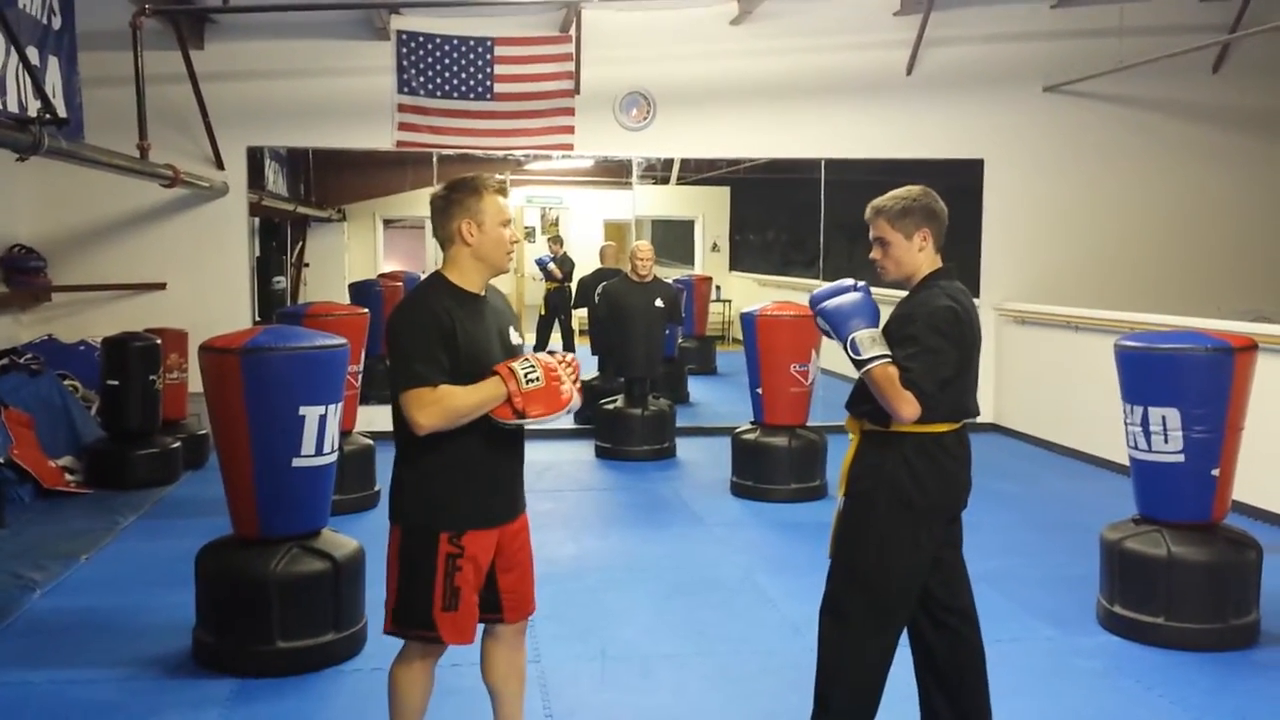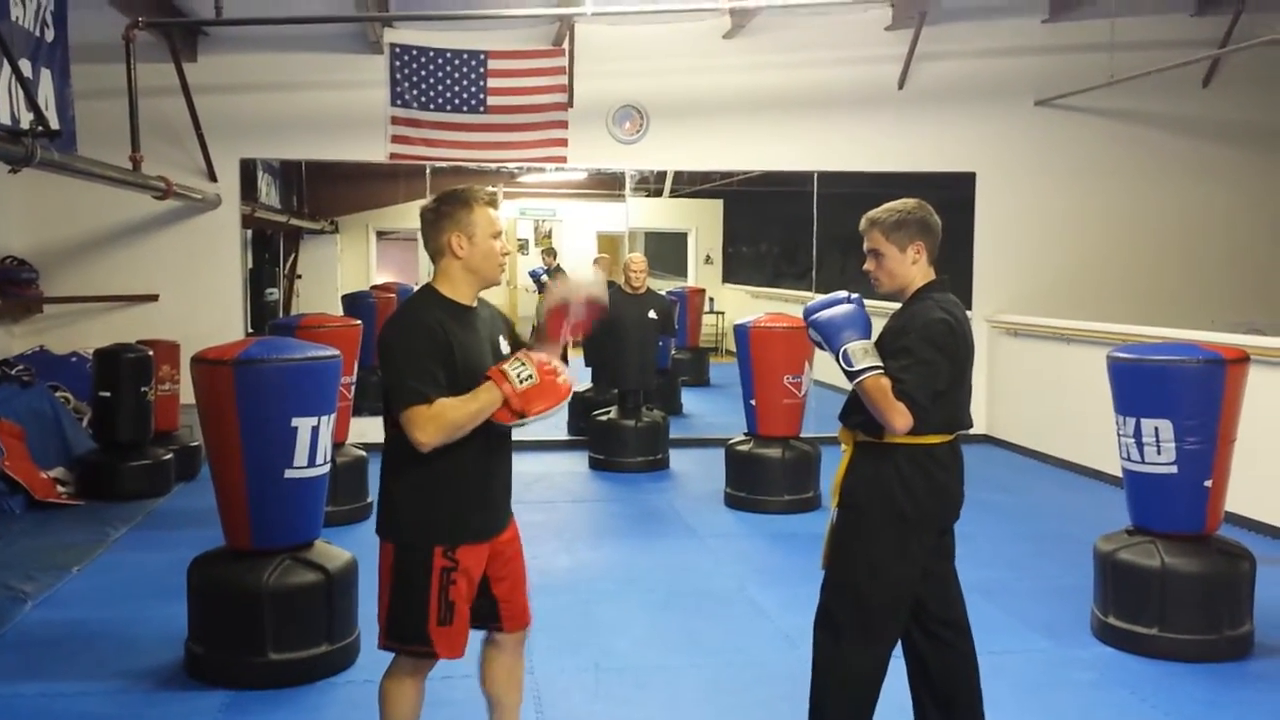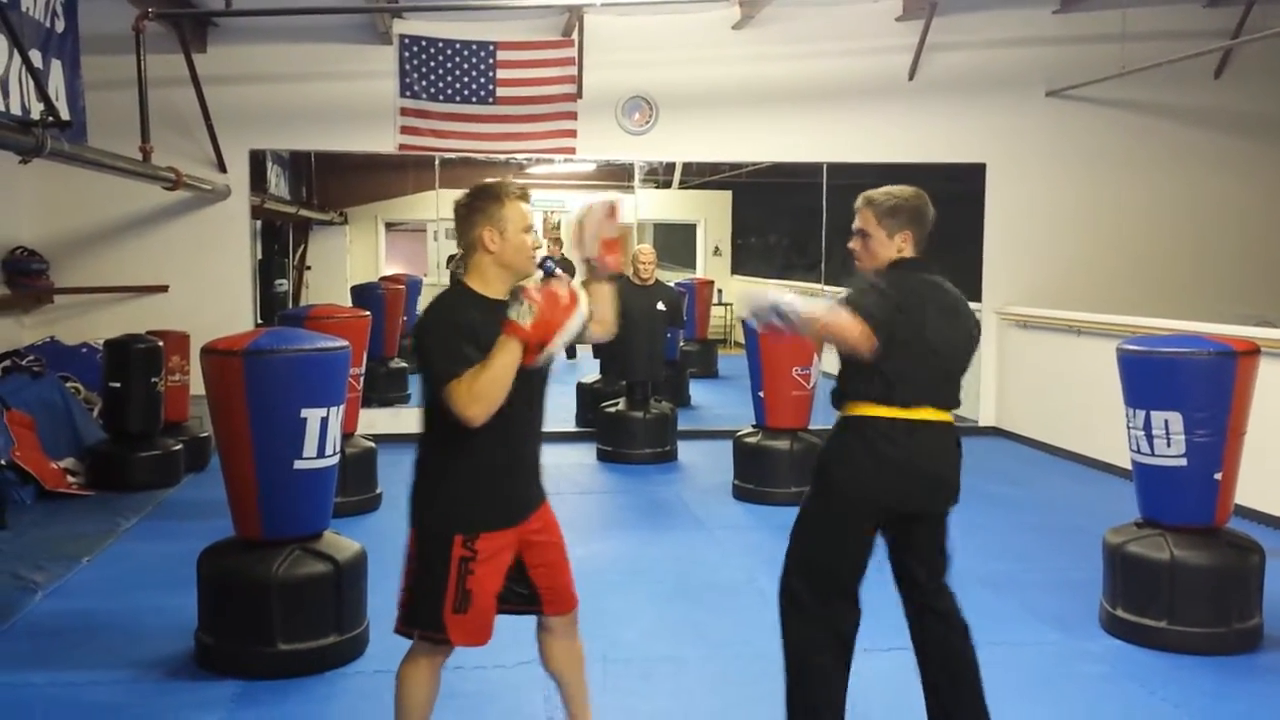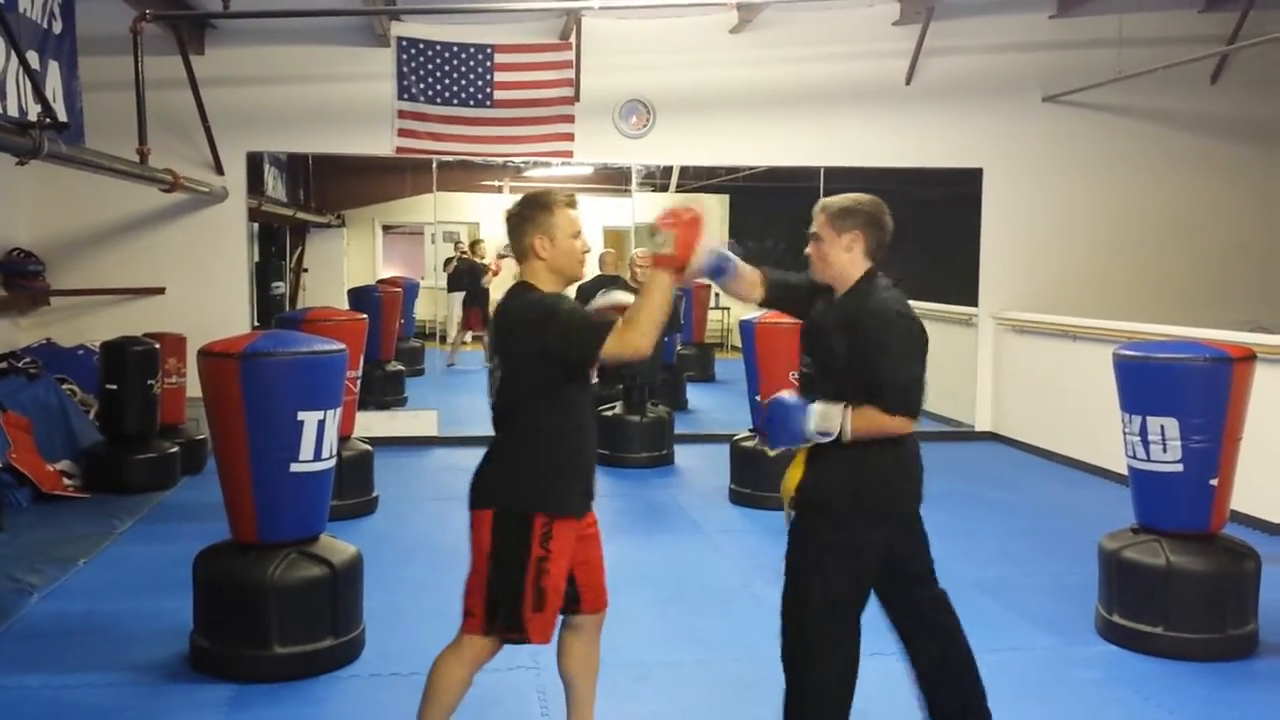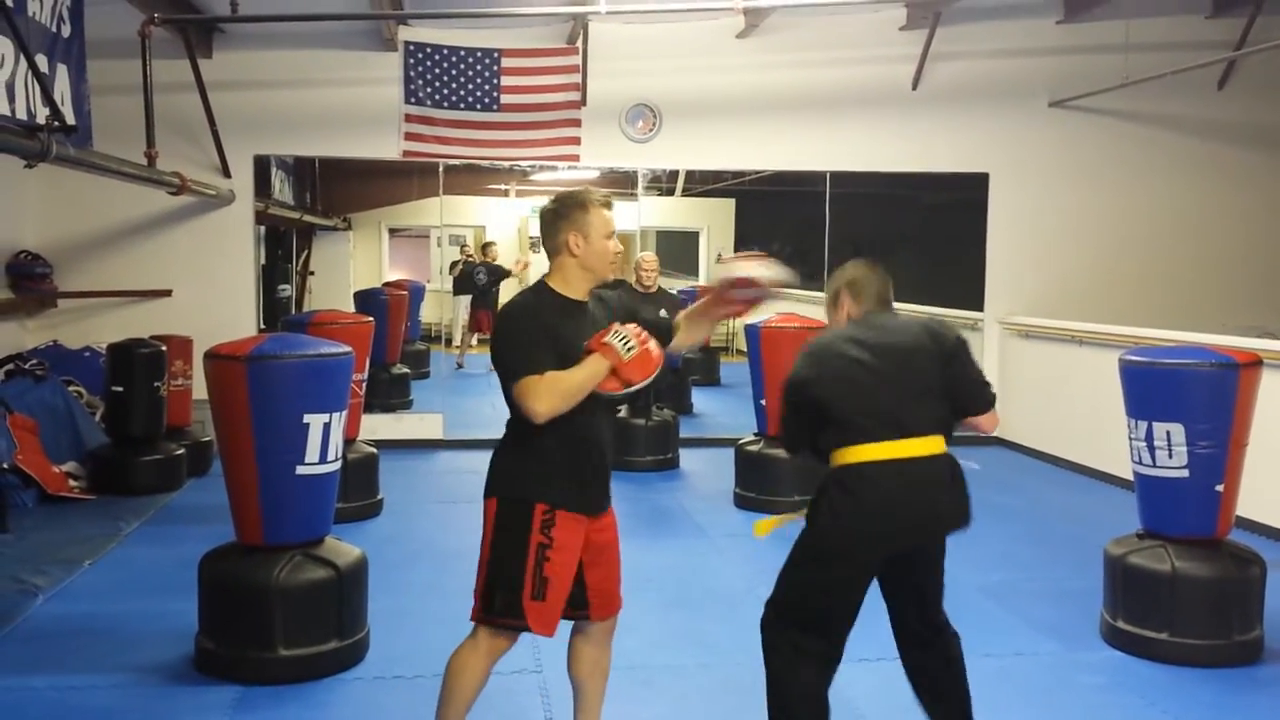
dt=0.3s
person 1, frame 1
left shoulder: (497, 303)
right shoulder: (423, 311)
right elbow: (425, 413)
left wrist: (550, 380)
right wrist: (511, 381)
left hip: (503, 505)
right hip: (440, 514)
left knee: (509, 625)
right knee: (425, 643)
person 1, frame 2
left shoulder: (487, 315)
right shoulder: (415, 325)
left elbow: (507, 401)
right elbow: (426, 429)
right wrist: (505, 385)
left hip: (491, 517)
right hip: (430, 527)
left knee: (509, 632)
right knee: (417, 654)
person 1, frame 3
left shoulder: (529, 296)
right shoulder: (447, 317)
left elbow: (601, 325)
right elbow: (474, 407)
left wrist: (600, 266)
right wrist: (519, 331)
left hip: (523, 499)
right hip: (460, 511)
left knee: (560, 613)
right knee: (435, 641)
person 1, frame 4
left shoulder: (552, 308)
right shoulder: (530, 312)
right elbow: (634, 342)
left wrist: (611, 315)
right wrist: (669, 265)
left hip: (564, 496)
right hip: (524, 501)
left knee: (587, 615)
right knee: (483, 634)
person 1, frame 5
left shoulder: (601, 308)
right shoulder: (525, 315)
left elbow: (678, 336)
right elbow: (543, 403)
left wrist: (717, 302)
right wrist: (605, 354)
left hip: (587, 495)
right hip: (536, 497)
left knee: (599, 619)
right knee: (497, 629)
person 2, frame 1
left shoulder: (934, 309)
right shoulder: (944, 298)
left elbow: (904, 404)
right elbow: (909, 380)
left wrist: (860, 336)
right wrist: (857, 324)
left hip: (904, 475)
right hip: (930, 470)
left knee: (858, 612)
right knee: (942, 606)
person 2, frame 2
left shoulder: (928, 322)
right shoulder: (934, 312)
left elbow: (897, 415)
right elbow: (900, 394)
left wrist: (852, 348)
right wrist: (850, 337)
left hip: (896, 486)
right hip: (923, 482)
left knee: (852, 622)
right knee: (935, 617)
person 2, frame 3
left shoulder: (884, 288)
right shoulder: (953, 304)
left elbow: (851, 330)
left wrist: (777, 305)
left hip: (870, 460)
right hip: (934, 458)
left knee: (816, 600)
right knee: (928, 597)
person 2, frame 4
left shoulder: (884, 316)
right shoulder: (836, 299)
left elbow: (899, 417)
right elbow: (760, 286)
left wrist: (819, 420)
right wrist: (719, 263)
left hip: (852, 480)
right hip: (877, 474)
left knee: (816, 616)
right knee: (915, 596)
person 2, frame 5
left shoulder: (817, 355)
right shoulder: (936, 335)
left elbow: (798, 440)
right elbow: (985, 420)
left hip: (860, 494)
right hip: (931, 487)
left knee: (794, 630)
right knee: (924, 617)
